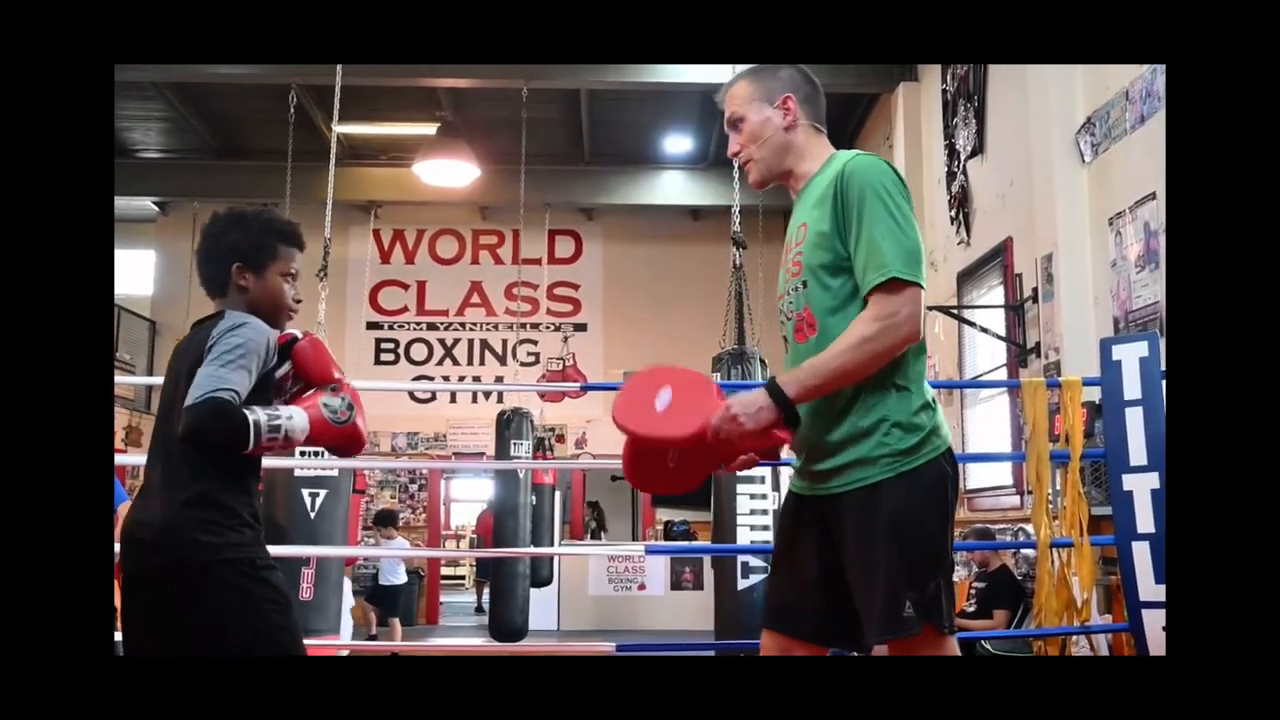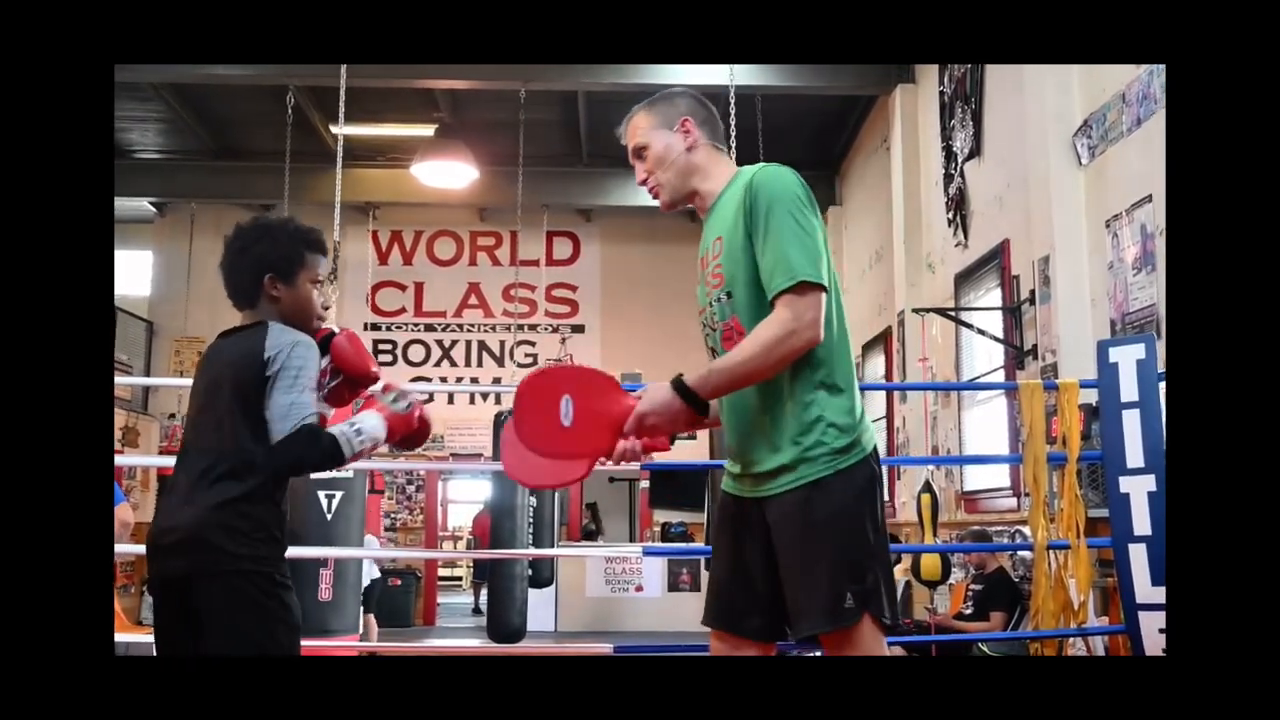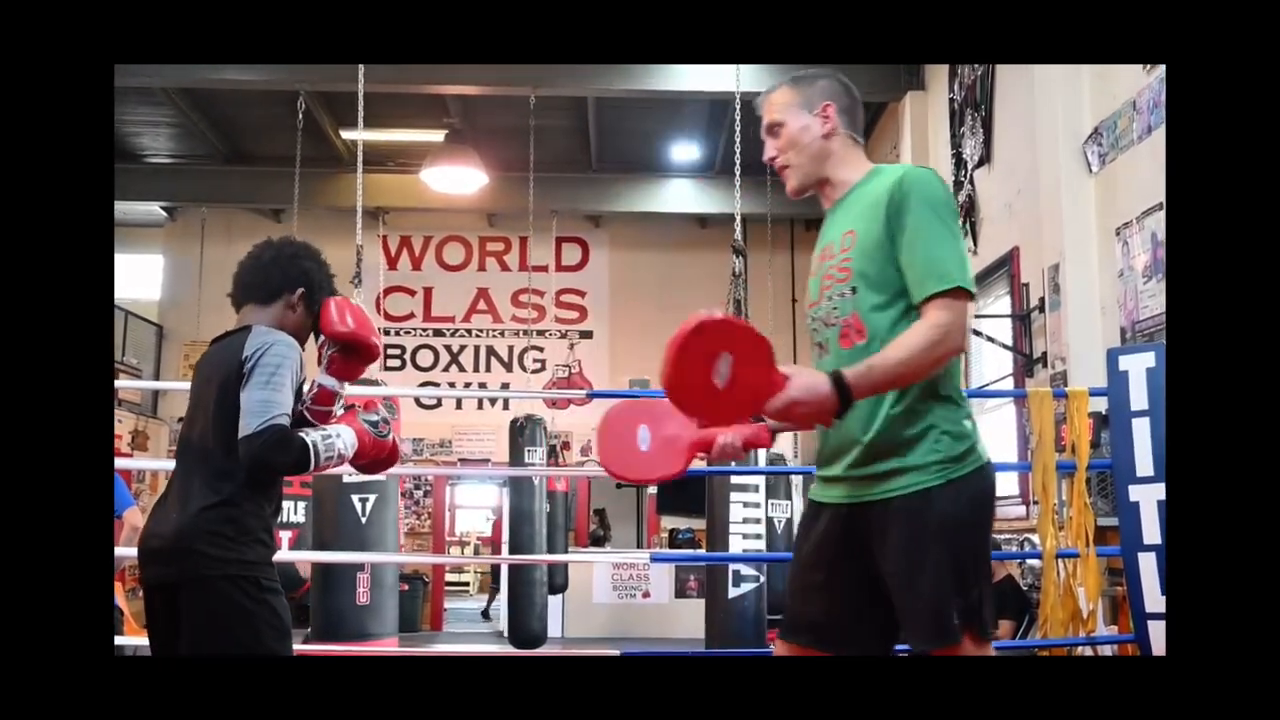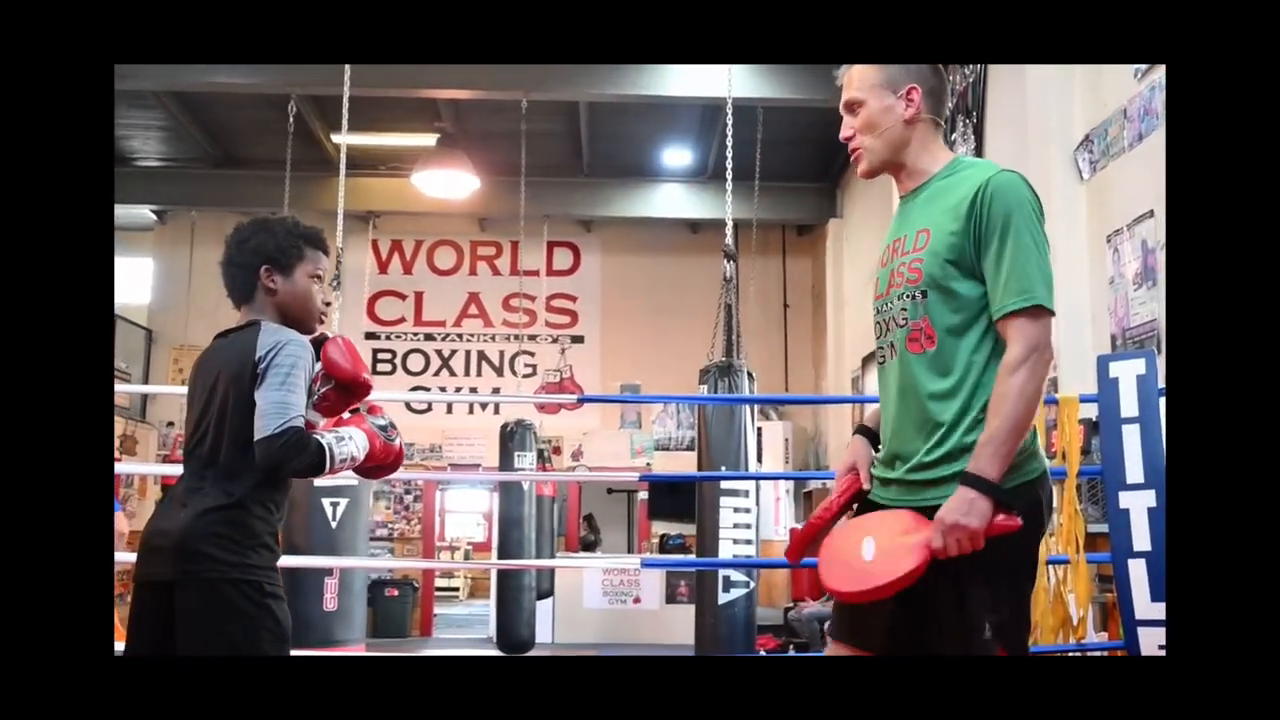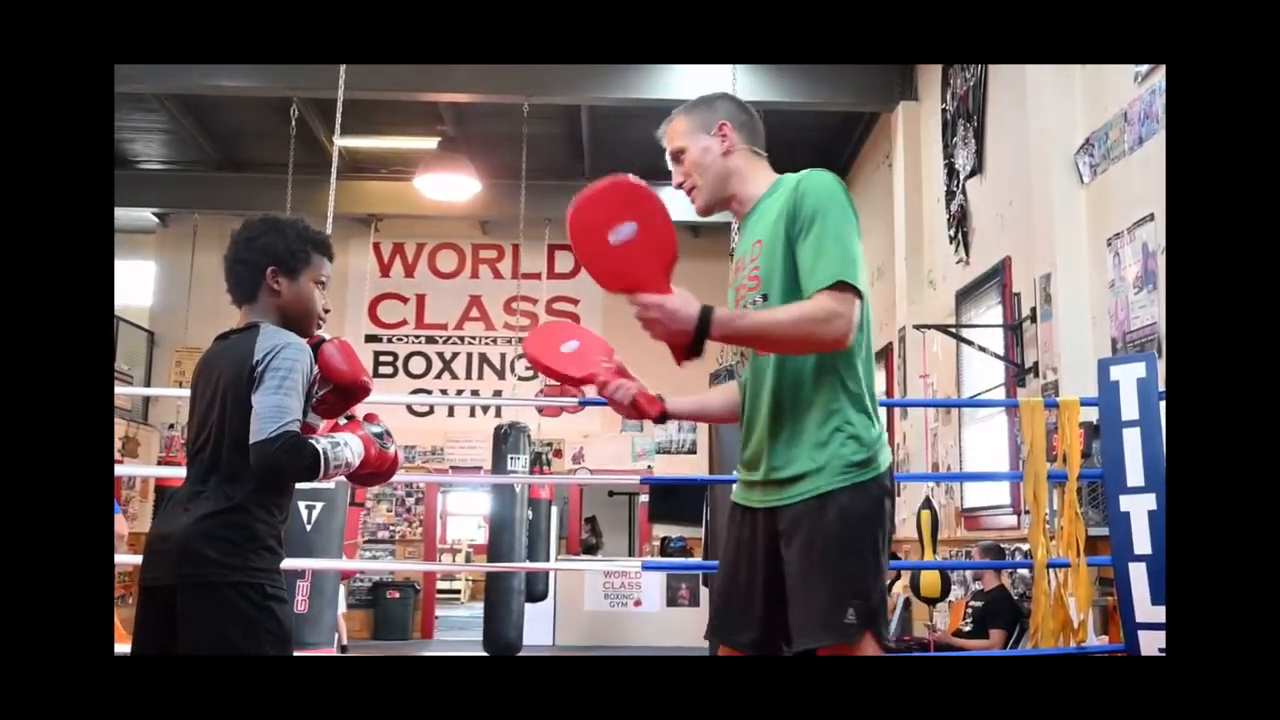
dt=1s
person 1, frame 1
left shoulder: (861, 177)
right shoulder: (806, 211)
left elbow: (898, 319)
left wrist: (776, 395)
right wrist: (764, 424)
left hip: (889, 469)
right hip: (819, 476)
left knee: (918, 644)
right knee: (785, 642)
person 1, frame 2
left shoulder: (767, 186)
right shoulder: (715, 231)
left elbow: (802, 325)
left wrist: (683, 394)
right wrist: (666, 424)
left hip: (821, 465)
right hip: (750, 479)
left knee: (852, 640)
right knee: (734, 642)
person 1, frame 3
left shoulder: (907, 189)
right shoulder: (834, 229)
left elbow: (947, 325)
left wrist: (836, 388)
right wrist: (760, 418)
left hip: (928, 481)
right hip: (841, 489)
left knee: (951, 646)
right knee: (799, 648)
person 1, frame 4
left shoulder: (993, 190)
right shoulder: (903, 220)
left elbow: (1029, 347)
left wrist: (978, 483)
right wrist: (869, 433)
left hip: (980, 495)
right hip: (893, 492)
right knee: (848, 645)
person 1, frame 5
left shoulder: (811, 191)
right shoulder: (750, 238)
left elbow: (835, 319)
left wrist: (704, 322)
right wrist: (656, 405)
left hip: (834, 480)
right hip: (760, 491)
left knee: (845, 648)
right knee: (741, 647)
person 2, frame 1
left shoulder: (194, 340)
right shoulder: (246, 331)
right elbow: (209, 419)
left wrist: (281, 388)
right wrist: (307, 420)
left hip: (149, 535)
right hip: (212, 538)
person 2, frame 2
left shoulder: (218, 352)
right shoulder: (290, 345)
right elbow: (296, 451)
left wrist: (324, 395)
right wrist: (380, 420)
left hip: (174, 540)
right hip: (237, 549)
person 2, frame 3
left shoulder: (217, 355)
right shoulder: (274, 346)
right elbow: (267, 449)
left wrist: (334, 376)
right wrist: (351, 436)
left hip: (167, 545)
right hip: (224, 554)
person 2, frame 4
left shoulder: (213, 354)
right shoulder: (285, 344)
right elbow: (279, 450)
left wrist: (314, 409)
right wrist: (358, 439)
left hip: (166, 543)
right hip: (227, 553)
person 2, frame 5
left shoulder: (216, 354)
right shoulder: (284, 348)
right elbow: (274, 454)
left wrist: (314, 410)
right wrist: (353, 445)
left hip: (172, 546)
right hip: (231, 556)
